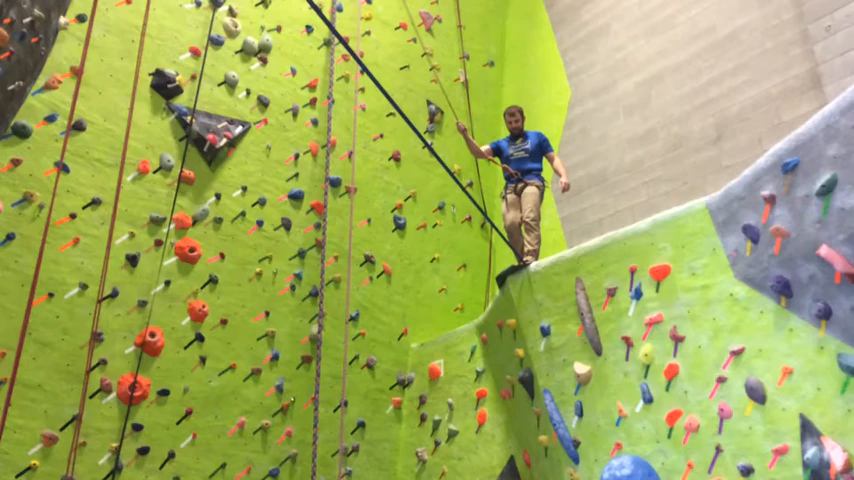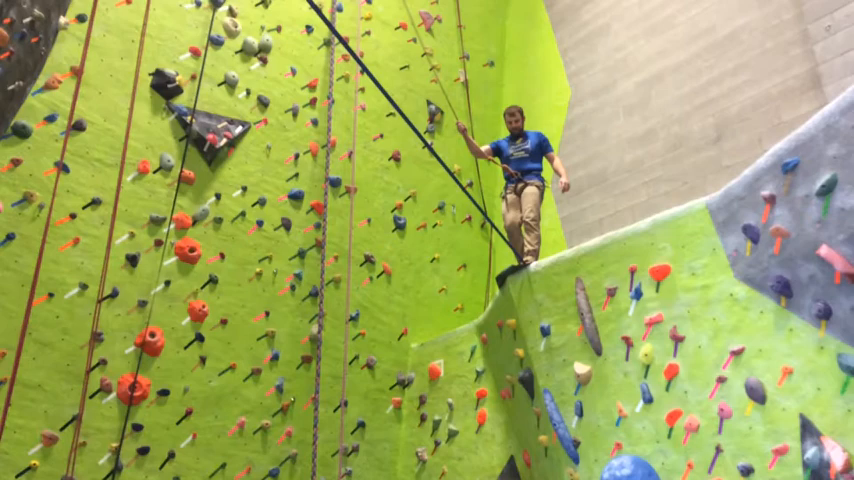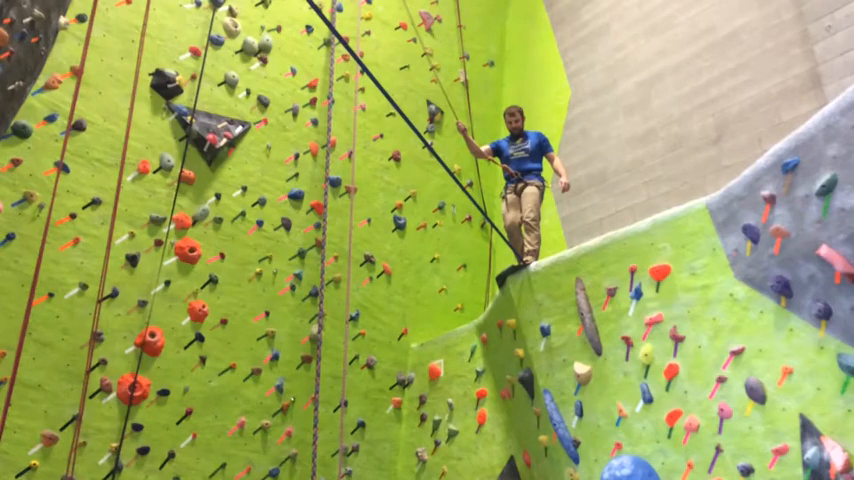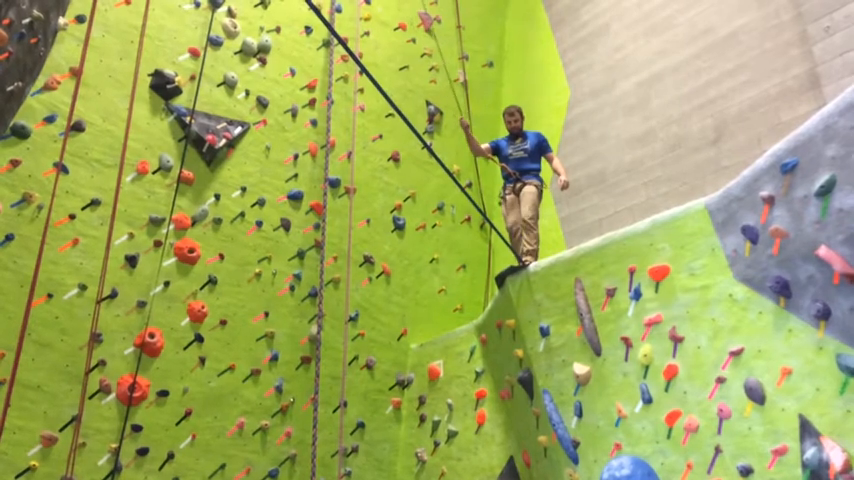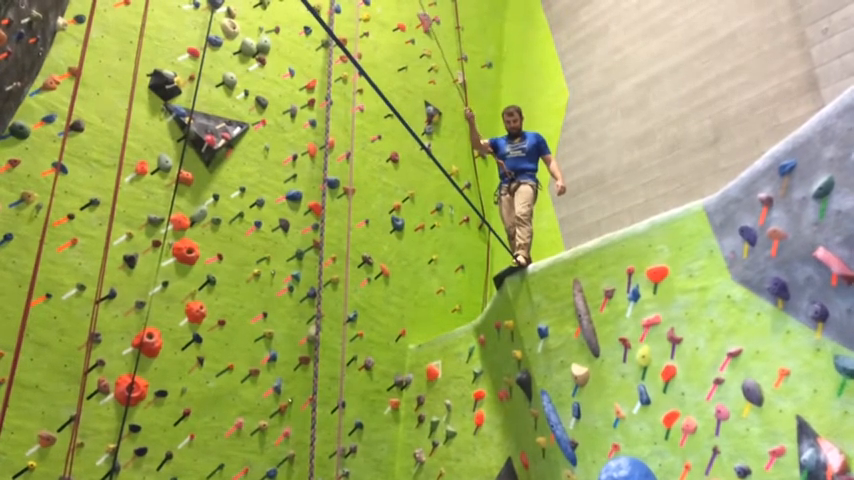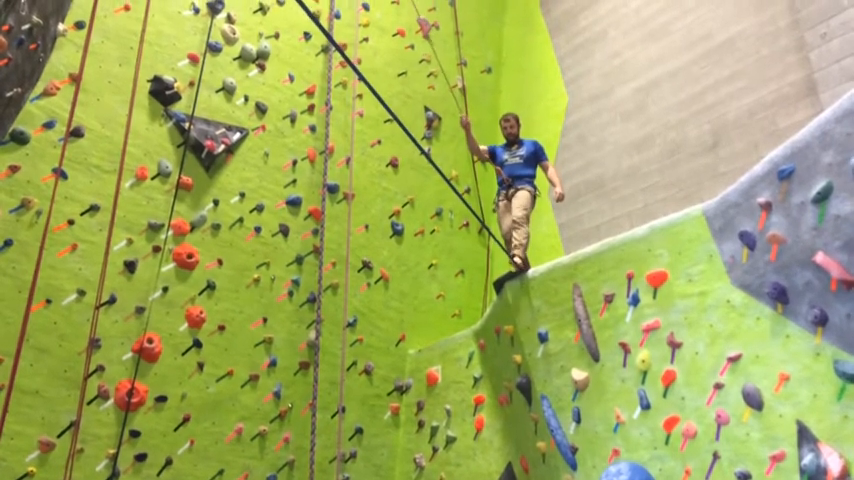
dt=0.7s
person 1, frame 1
left shoulder: (537, 137)
right shoulder: (501, 144)
left elbow: (553, 159)
right elbow: (479, 153)
left wrist: (563, 176)
right wrist: (465, 135)
left hip: (532, 182)
right hip: (511, 187)
left knee: (530, 219)
right knee: (511, 223)
left ankle: (530, 261)
right ankle: (522, 261)
person 1, frame 2
left shoulder: (537, 137)
right shoulder: (501, 144)
left elbow: (553, 159)
right elbow: (479, 152)
left wrist: (563, 176)
right wrist: (466, 135)
left hip: (532, 182)
right hip: (511, 187)
left knee: (530, 219)
right knee: (511, 223)
left ankle: (530, 260)
right ankle: (522, 261)
person 1, frame 3
left shoulder: (537, 137)
right shoulder: (501, 144)
left elbow: (553, 159)
right elbow: (479, 153)
left wrist: (563, 176)
right wrist: (466, 135)
left hip: (532, 182)
right hip: (511, 187)
left knee: (530, 219)
right knee: (511, 223)
left ankle: (530, 260)
right ankle: (522, 260)
person 1, frame 4
left shoulder: (536, 137)
right shoulder: (500, 144)
left elbow: (552, 159)
right elbow: (478, 151)
left wrist: (562, 174)
right wrist: (467, 131)
left hip: (530, 182)
right hip: (509, 187)
left knee: (528, 218)
right knee: (513, 226)
left ankle: (530, 259)
right ankle: (522, 261)
person 1, frame 5
left shoulder: (535, 138)
right shoulder: (498, 142)
left elbow: (550, 161)
right elbow: (478, 145)
left wrist: (559, 179)
right wrist: (471, 123)
left hip: (526, 182)
right hip: (505, 187)
left knee: (522, 215)
right knee: (511, 228)
left ankle: (522, 255)
right ankle: (525, 264)
person 1, frame 6
left shoulder: (532, 145)
right shoulder: (497, 150)
left elbow: (548, 168)
right elbow: (476, 151)
left wrist: (557, 186)
right wrist: (468, 131)
left hip: (524, 188)
right hip: (503, 193)
left knee: (519, 218)
right knee: (507, 232)
left ankle: (518, 256)
right ankle: (524, 269)
